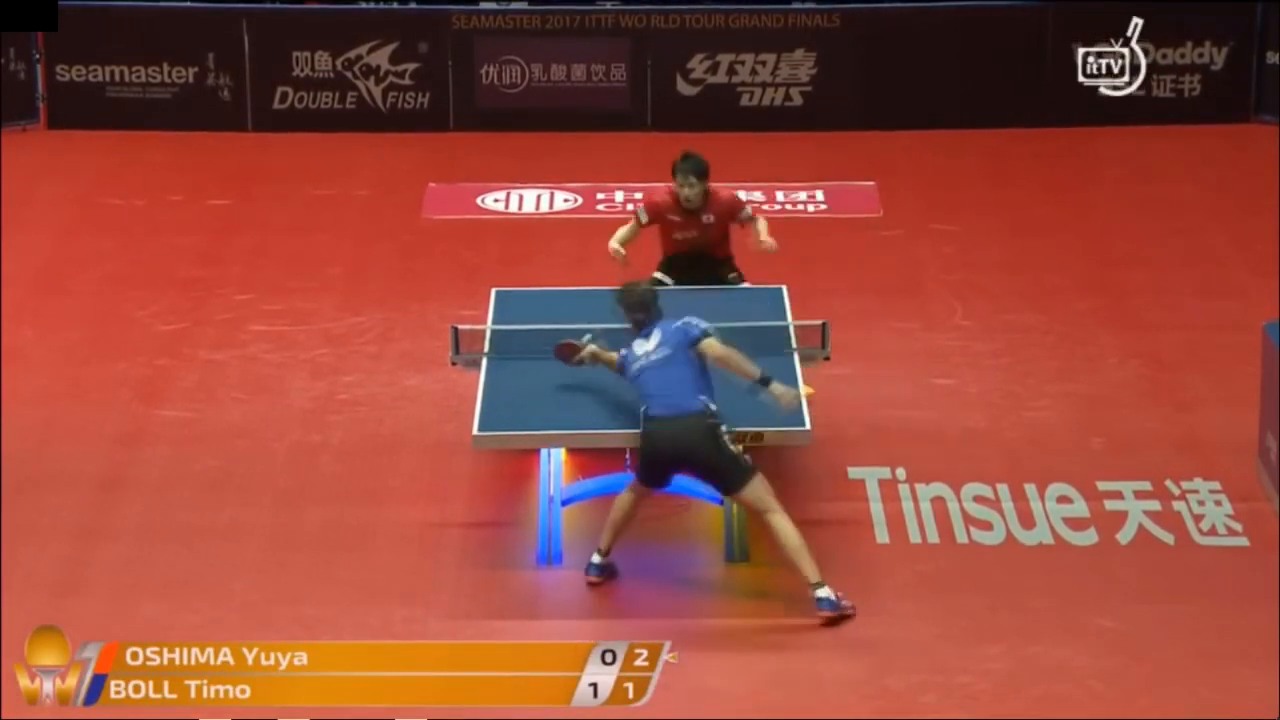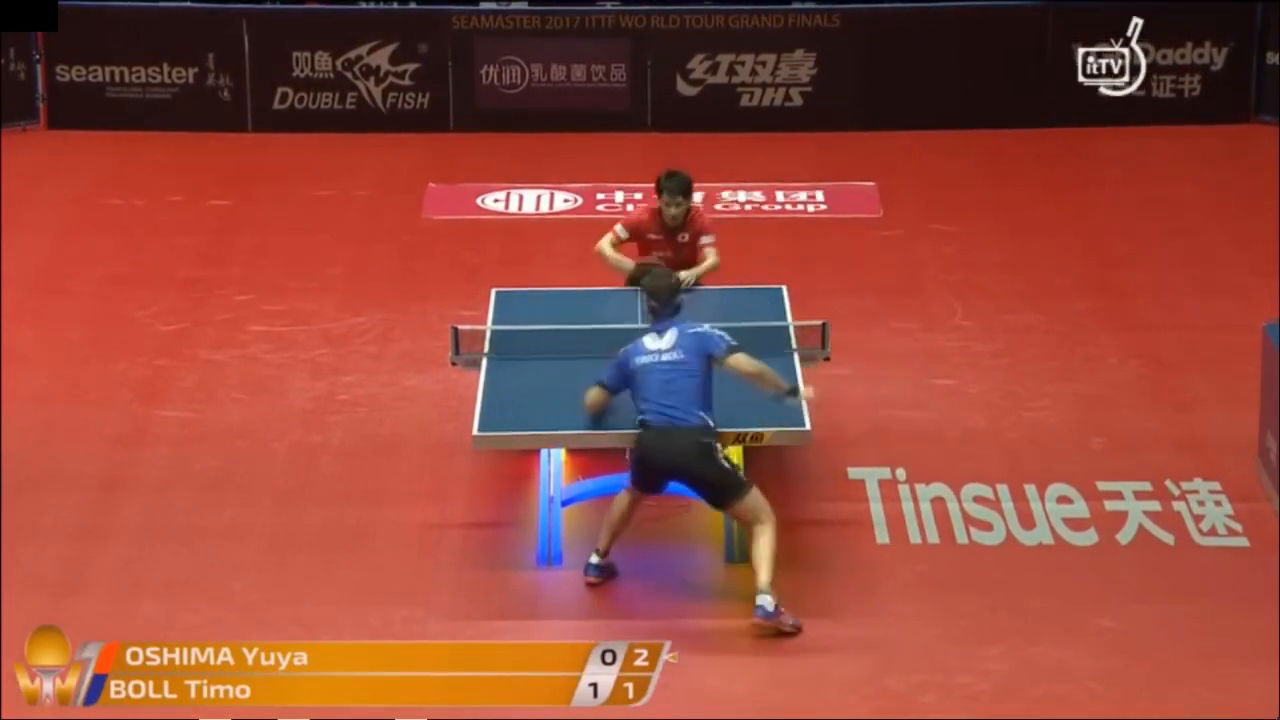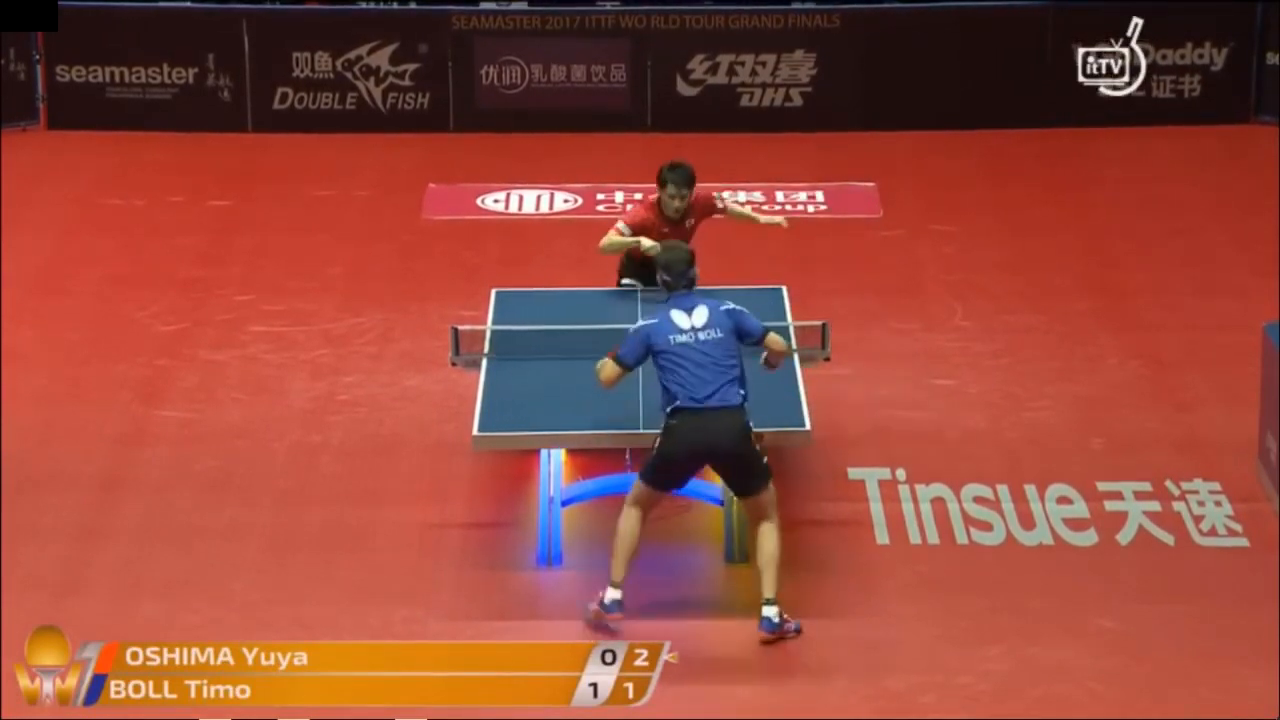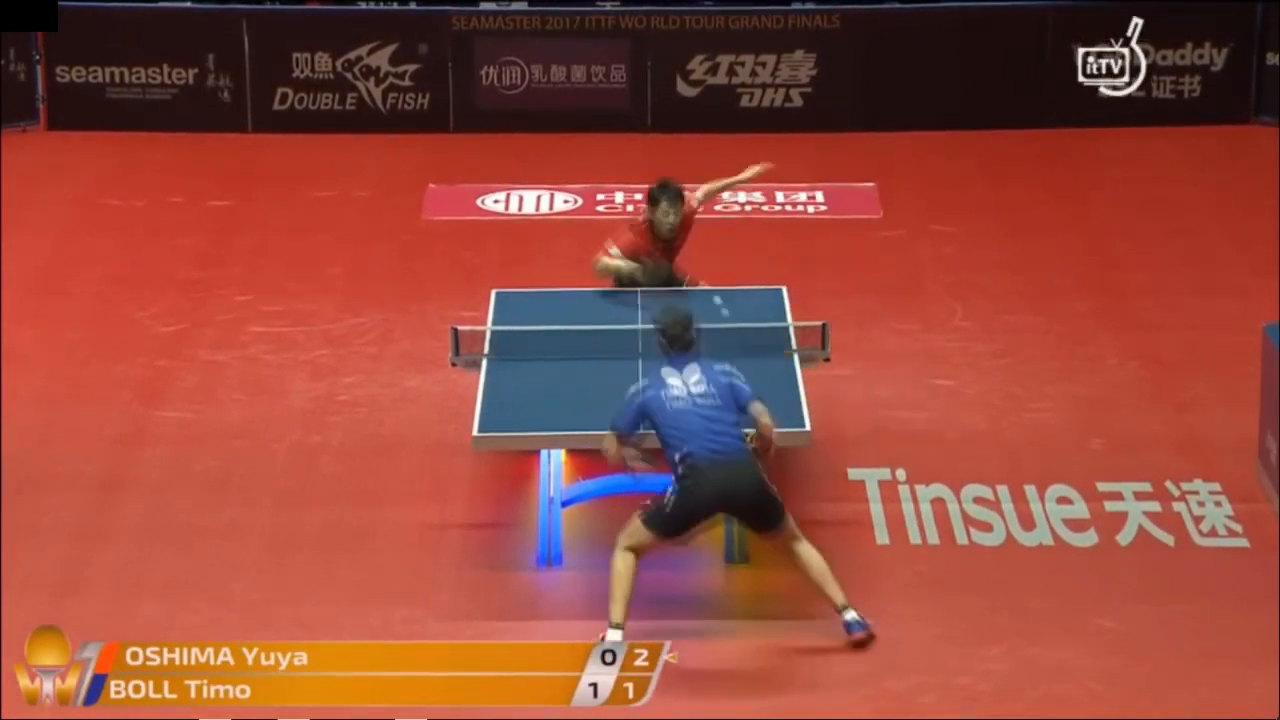
dt=0.3s
person 1, frame 1
left shoulder: (629, 355)
right shoulder: (683, 327)
right elbow: (716, 351)
left wrist: (595, 354)
right wrist: (767, 383)
left hip: (658, 437)
right hip: (700, 431)
left knee: (635, 492)
right knee: (771, 510)
left ankle: (599, 563)
right ankle: (823, 594)
person 1, frame 2
left shoulder: (631, 352)
right shoulder: (701, 334)
left elbow: (591, 404)
right elbow: (743, 365)
left wrist: (603, 396)
right wrist: (789, 390)
left hip: (651, 446)
right hip: (696, 444)
left knee: (633, 494)
right knee: (763, 519)
left ankle: (598, 563)
right ankle: (765, 602)
person 1, frame 3
left shoulder: (649, 327)
right shoulder: (727, 312)
left elbow: (608, 378)
right elbow: (779, 347)
left wrist: (603, 363)
right wrist: (771, 362)
left hip: (683, 431)
right hip: (732, 429)
left knee: (635, 506)
right knee: (767, 517)
left ankle: (611, 599)
right ankle: (770, 614)
person 1, frame 4
left shoulder: (646, 390)
right shoulder: (723, 374)
left elbow: (612, 449)
right elbow: (765, 424)
left wrist: (630, 462)
right wrist: (762, 448)
left hip: (693, 485)
right hip: (744, 478)
left knee: (627, 545)
right knee: (794, 541)
left ankle: (615, 636)
right ankle: (851, 619)
